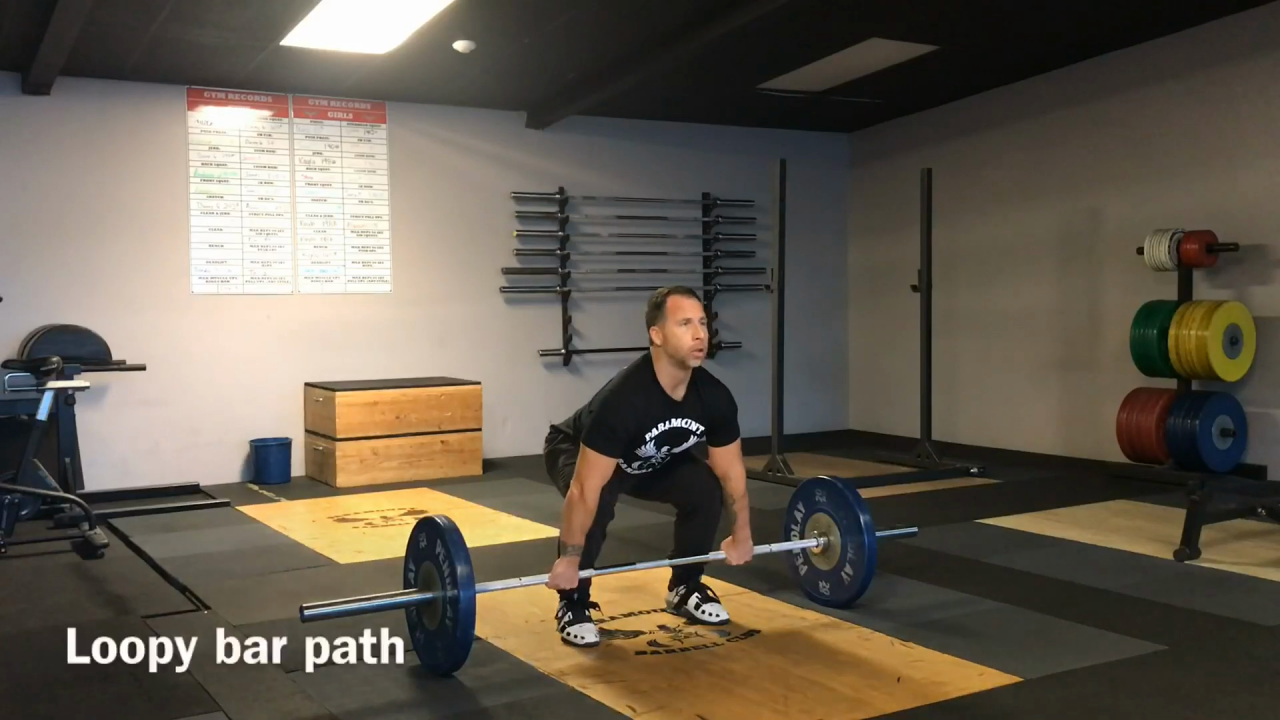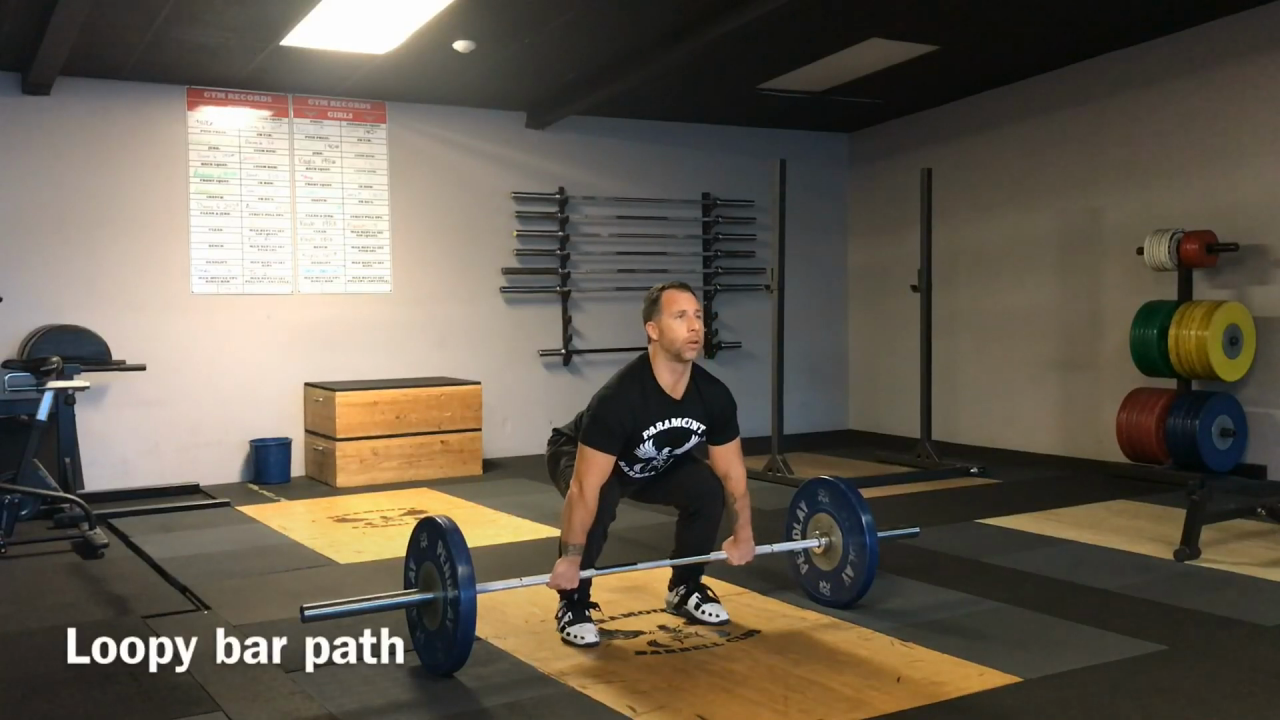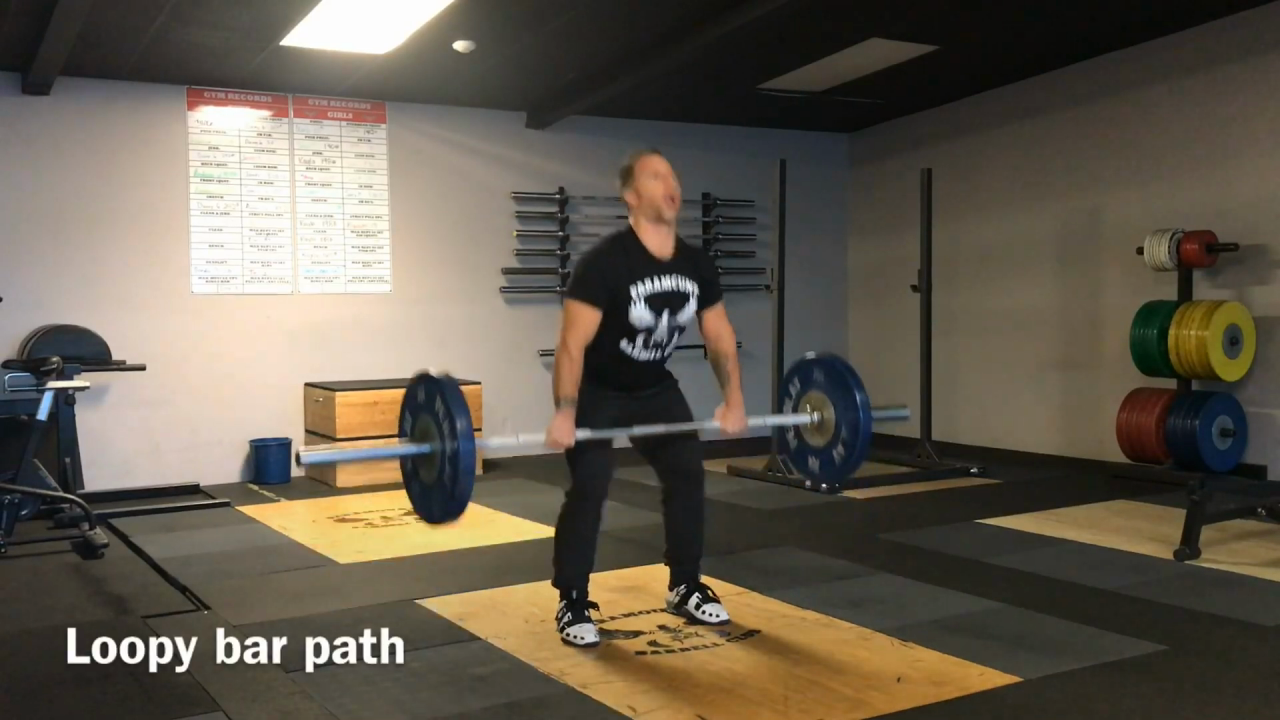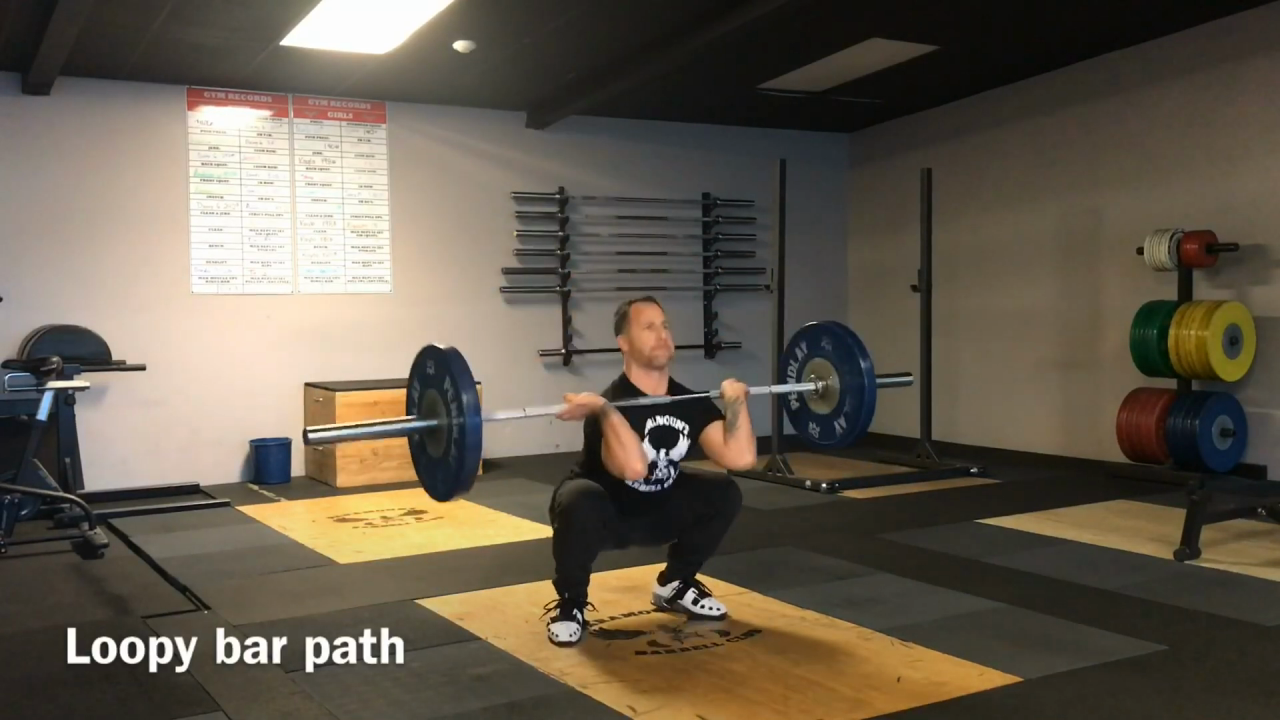
dt=1s
person 1, frame 1
left shoulder: (714, 396)
right shoulder: (622, 398)
left elbow: (731, 473)
right elbow: (585, 490)
left wrist: (741, 536)
right wrist: (568, 560)
left hip: (651, 459)
right hip: (575, 451)
left knee: (706, 489)
right knee: (597, 503)
left ankle: (685, 589)
right ankle: (572, 605)
person 1, frame 2
left shoulder: (714, 395)
right shoulder: (619, 398)
left elbow: (732, 472)
right elbow: (585, 488)
left wrist: (743, 535)
right wrist: (570, 559)
left hip: (654, 464)
right hip: (576, 455)
left knee: (708, 490)
right knee: (597, 505)
left ankle: (685, 589)
right ankle: (573, 605)
person 1, frame 3
left shoulder: (697, 263)
right shoulder: (605, 262)
left elbow: (720, 337)
right elbow: (573, 344)
left wrist: (733, 399)
right wrist: (564, 413)
left hip: (654, 387)
right hip: (598, 390)
left knee: (687, 475)
right knee: (590, 486)
left ankle: (685, 588)
right ankle: (572, 603)
person 1, frame 4
left shoulder: (690, 403)
right shoulder: (612, 405)
left elbow: (741, 457)
right elbow: (632, 468)
left wrist: (734, 400)
right wrist: (602, 409)
left hip: (656, 509)
right hip: (599, 511)
left knee: (724, 496)
right knee: (580, 506)
left ankle: (675, 583)
right ankle: (570, 604)
